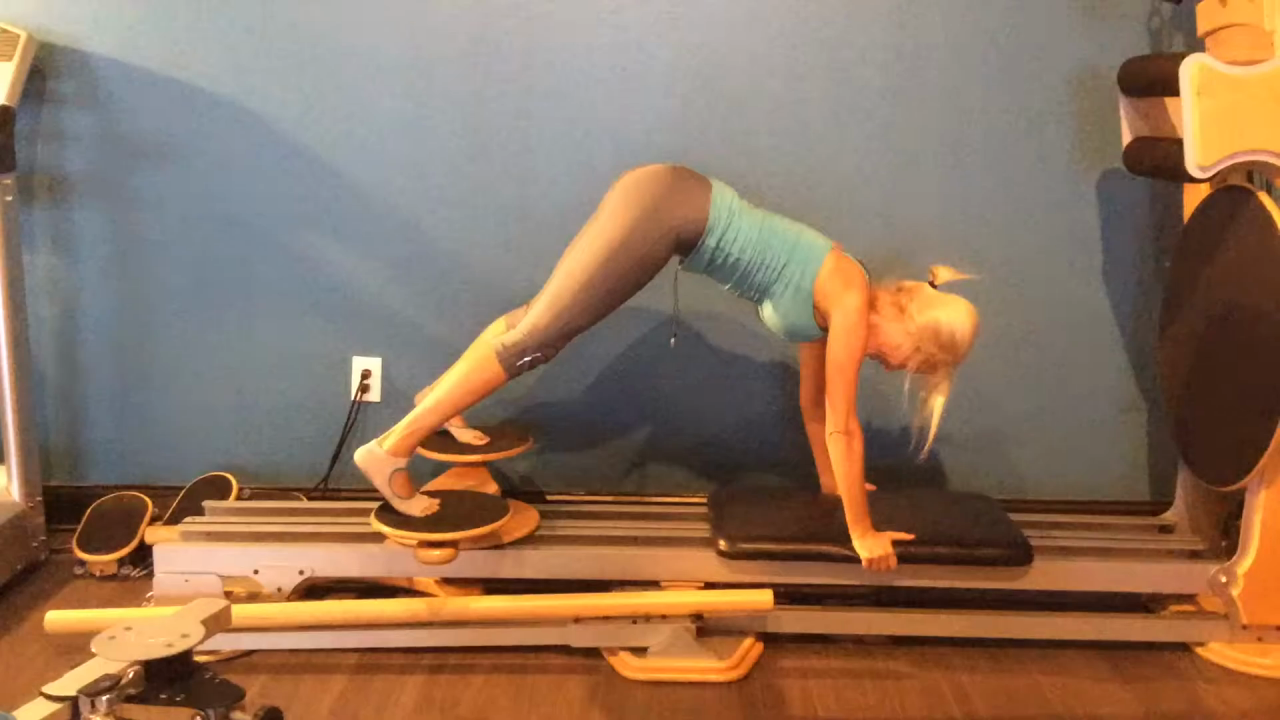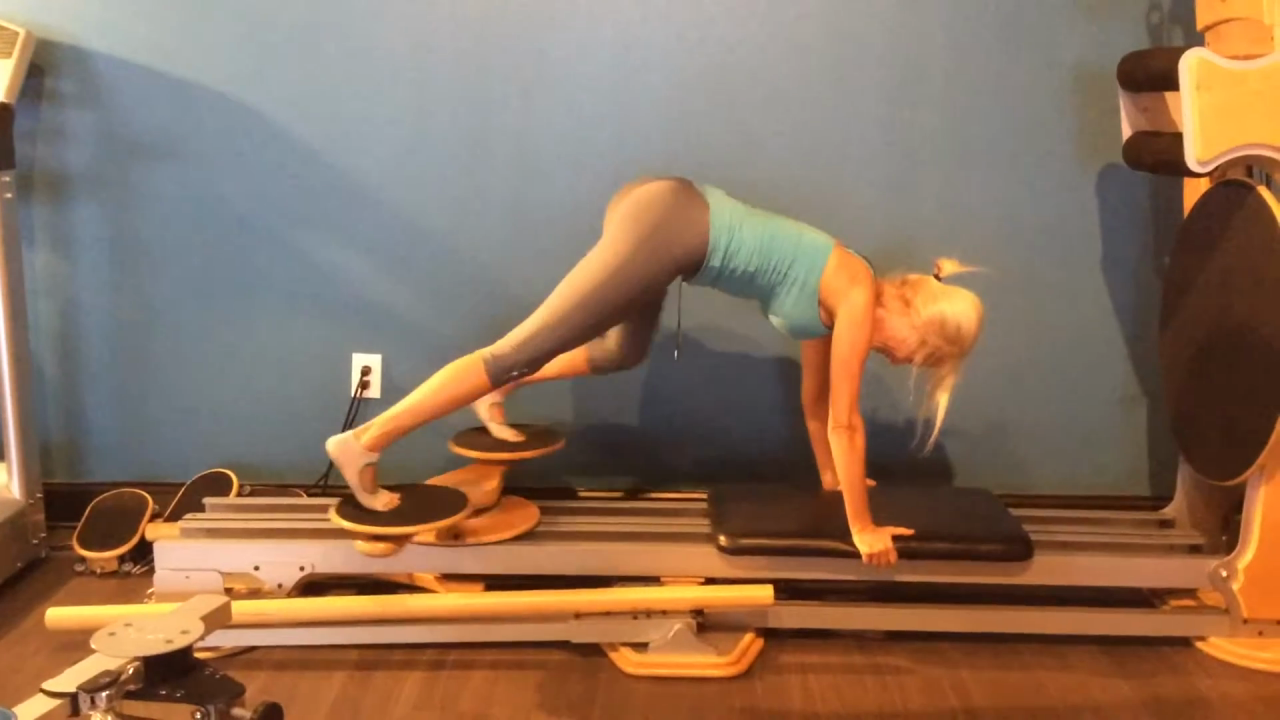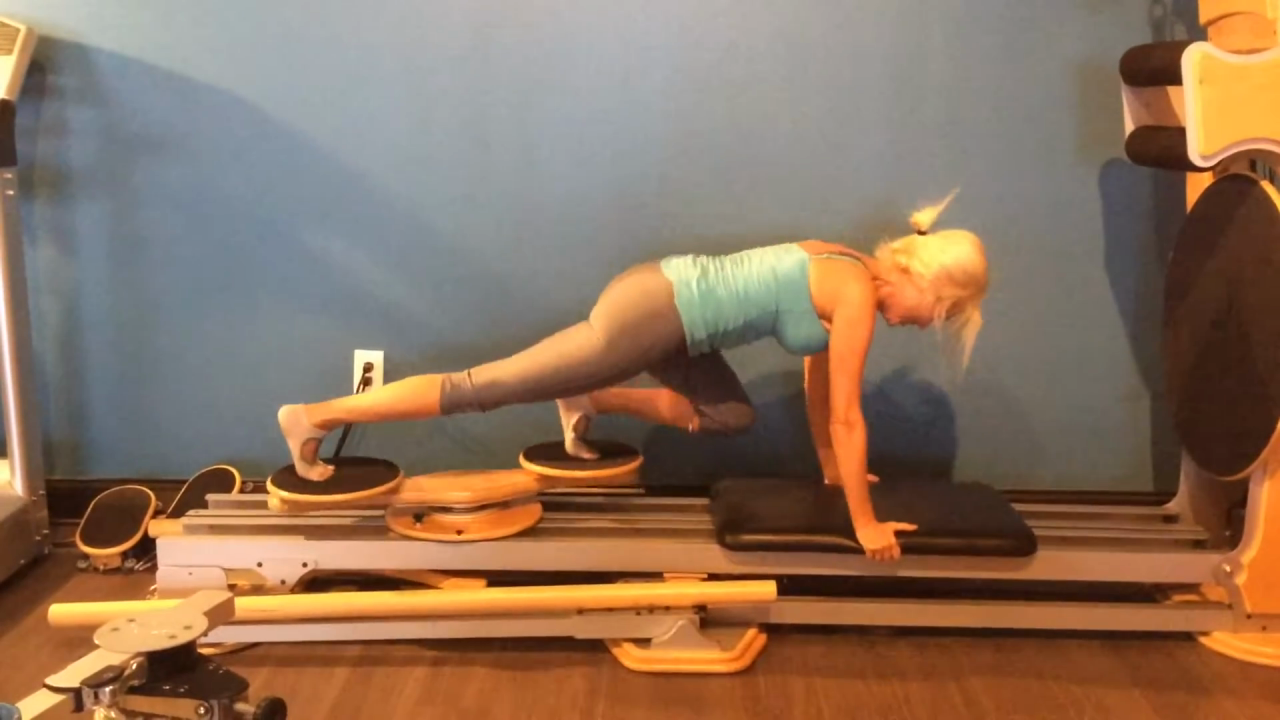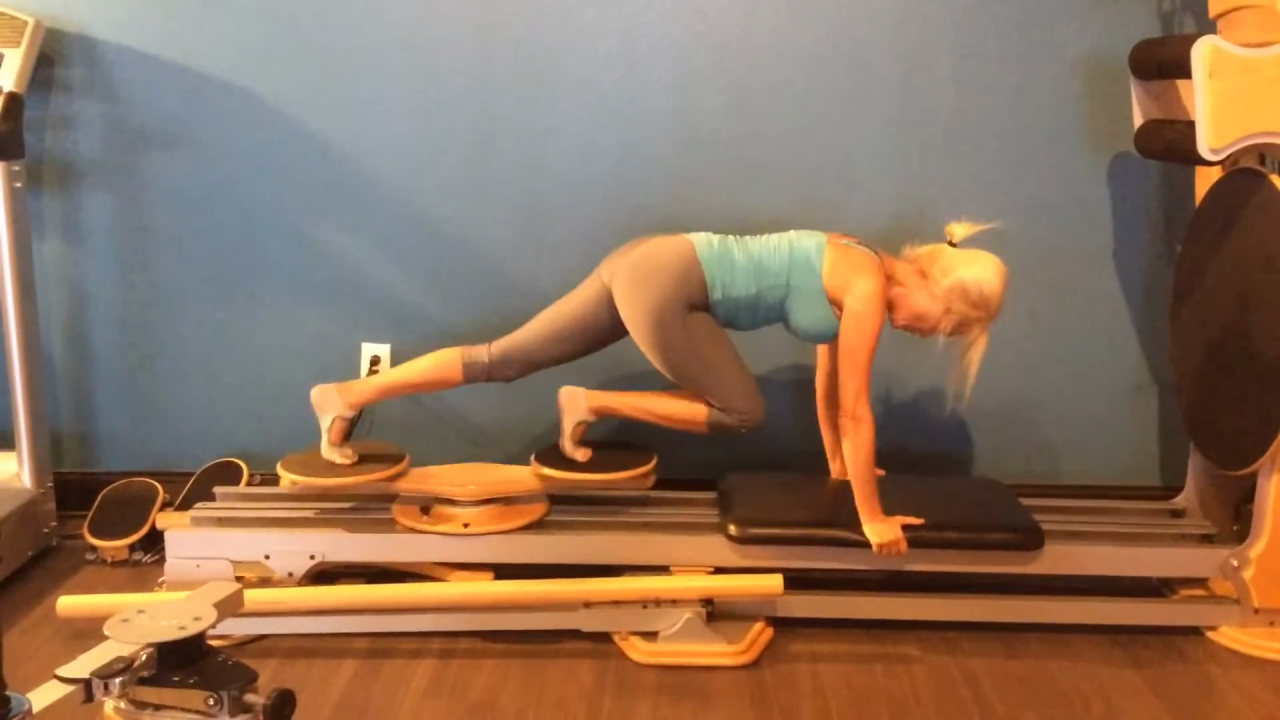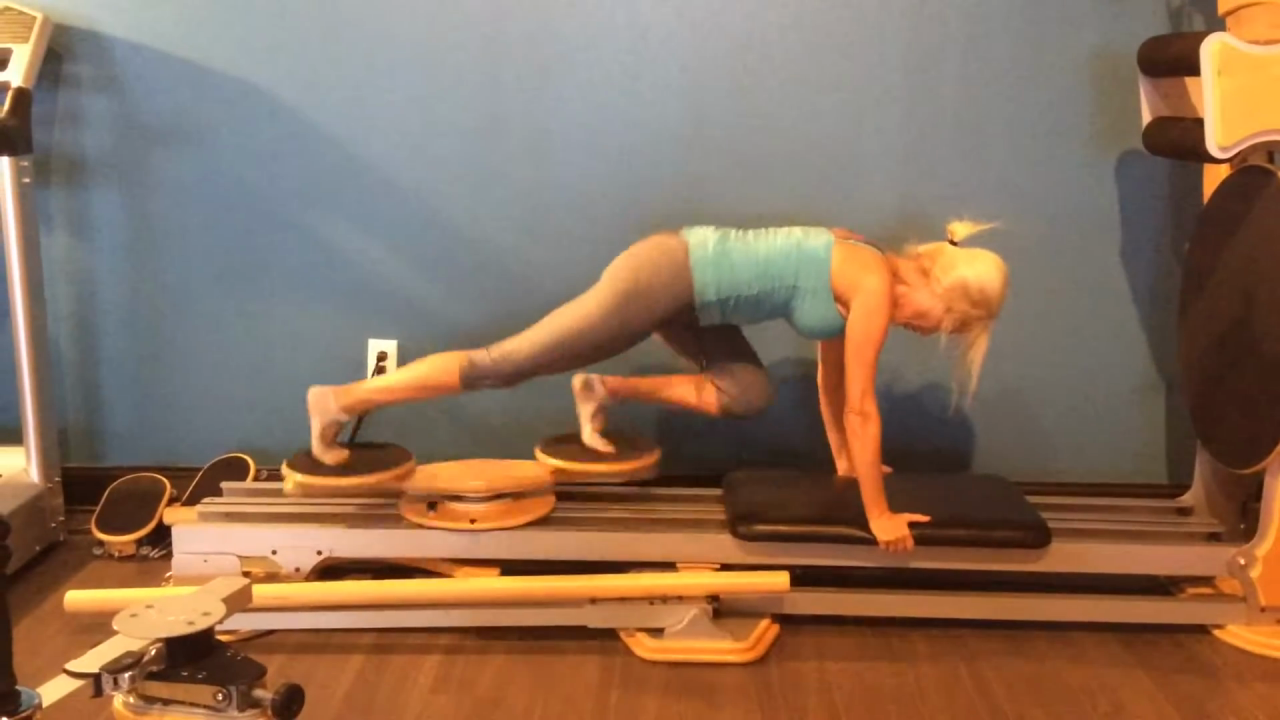
dt=1s
person 1, frame 1
left shoulder: (829, 308)
right shoulder: (852, 302)
left elbow: (814, 406)
right elbow: (842, 425)
left wrist: (831, 485)
right wrist: (862, 531)
left hip: (665, 202)
right hip: (667, 207)
left knee: (541, 315)
right knee: (539, 337)
left ankle: (438, 396)
right ankle: (391, 447)
person 1, frame 2
left shoulder: (833, 301)
right shoulder: (860, 297)
left elbow: (815, 403)
right elbow: (844, 421)
left wrist: (832, 480)
right wrist: (862, 527)
left hip: (664, 213)
right hip: (667, 228)
left knee: (625, 349)
right knee: (526, 350)
left ankle: (492, 395)
right ankle: (364, 442)
person 1, frame 3
left shoulder: (842, 268)
right shoulder: (858, 294)
left elbow: (818, 386)
right elbow: (846, 417)
left wrist: (833, 473)
right wrist: (865, 523)
left hip: (658, 296)
right hip: (647, 320)
left knee: (733, 417)
right knee: (480, 389)
left ankle: (592, 399)
right ankle: (312, 417)
person 1, frame 4
left shoulder: (857, 273)
right shoulder: (870, 288)
left elbow: (826, 388)
right elbow: (853, 412)
left wrist: (840, 470)
right wrist: (872, 516)
left hip: (645, 265)
right hip: (664, 285)
left knee: (500, 359)
right knee: (743, 413)
left ankle: (343, 396)
right ankle: (591, 403)
person 1, frame 5
left shoulder: (857, 273)
right shoulder: (876, 286)
left elbow: (831, 378)
right elbow: (859, 408)
left wrist: (847, 464)
right wrist: (879, 514)
left hip: (677, 261)
right hip: (662, 280)
left knee: (749, 394)
right knee: (502, 365)
left ankle: (608, 389)
right ankle: (342, 399)
